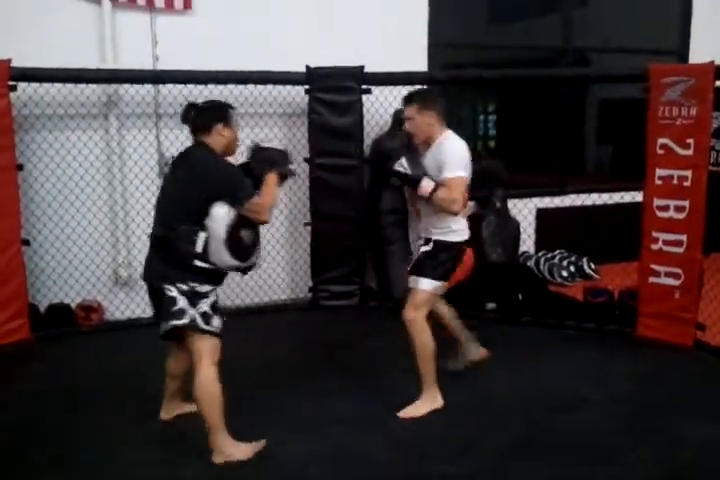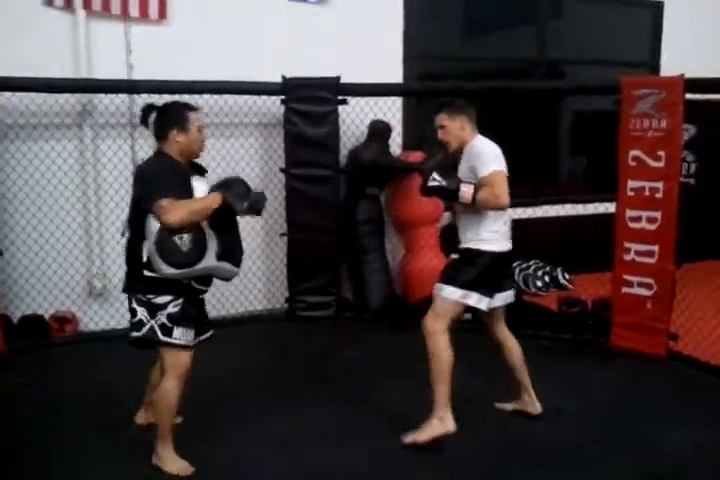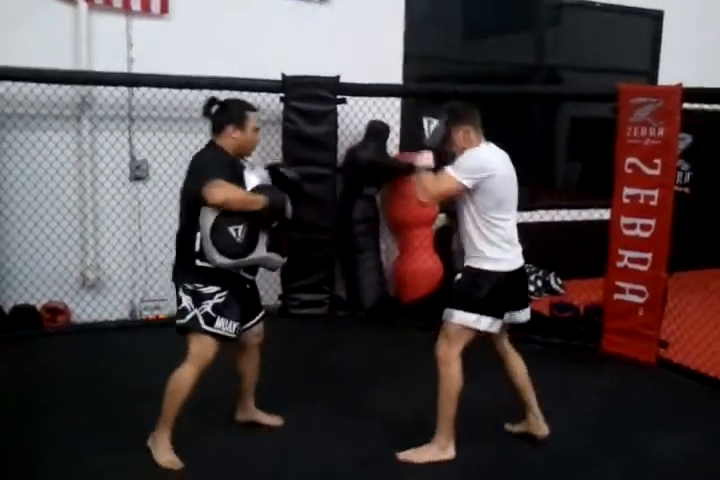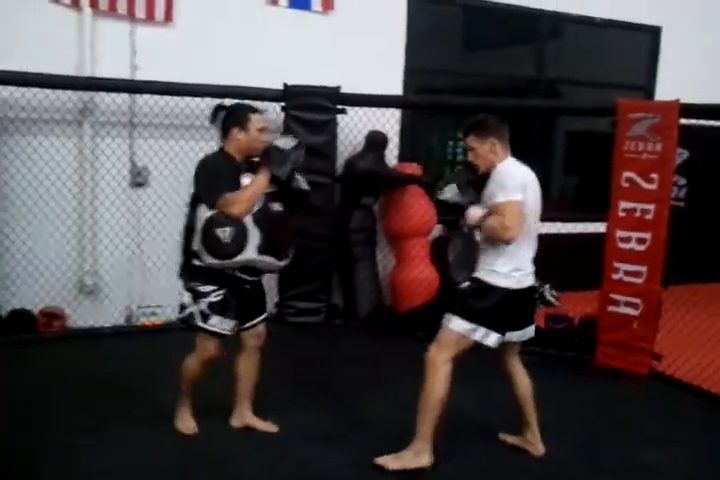
dt=0.5s
person 1, frame 1
left shoulder: (191, 161)
right shoulder: (215, 168)
right elbow: (262, 213)
left wrist: (252, 179)
right wrist: (272, 173)
left hip: (173, 268)
right hip: (186, 274)
left knee: (186, 343)
right knee: (207, 355)
left ankle: (171, 403)
right ankle: (222, 444)
person 1, frame 2
left shoulder: (190, 170)
right shoulder: (155, 172)
left elbow: (201, 213)
right elbow: (173, 215)
left wrist: (226, 199)
right wrist: (220, 196)
left hip: (181, 281)
right hip: (157, 285)
left knee: (171, 355)
right knee: (178, 365)
left ankle: (149, 409)
right ankle: (163, 449)
person 1, frame 3
left shoulder: (234, 163)
right shoulder: (208, 161)
left elbow: (243, 202)
right elbow: (218, 196)
right wrist: (264, 201)
left hip: (236, 271)
right hip: (205, 276)
left knee: (253, 338)
right knee: (200, 357)
left ankle: (247, 408)
right ankle: (161, 437)
person 1, frame 4
left shoulder: (251, 169)
right shoulder: (212, 167)
left elbow: (259, 210)
right elbow: (236, 207)
right wrist: (267, 173)
left hip: (245, 271)
right hip: (210, 274)
left knee: (254, 340)
right knee: (208, 350)
left ankle: (243, 412)
right ankle: (184, 405)
person 2, frame 1
left shoulder: (452, 149)
right shoulder: (431, 144)
left elbow: (455, 204)
left wrist: (418, 182)
right wrist: (408, 171)
left hip: (446, 241)
right hip: (436, 237)
left knee: (412, 315)
right knee: (425, 299)
left ankle: (431, 394)
right ankle: (469, 347)
person 2, frame 2
left shoulder: (481, 149)
right shoulder: (471, 153)
left elbow: (500, 198)
left wrist: (457, 190)
right wrist: (447, 186)
left hip: (482, 254)
right hip: (493, 253)
left knee: (434, 324)
right knee: (497, 327)
left ankle: (441, 416)
right ankle: (528, 398)
person 2, frame 3
left shoulder: (476, 160)
right shoulder: (495, 156)
left elbow: (423, 193)
left wrist: (424, 155)
left hip: (487, 272)
right hip: (510, 267)
left knee: (447, 351)
right knee: (501, 343)
left ankle: (443, 443)
right ankle: (535, 420)
person 2, frame 4
left shoulder: (506, 174)
right shoulder: (523, 174)
left elbow: (509, 230)
left wrist: (472, 213)
right wrist: (474, 213)
left hip: (494, 286)
right hip: (520, 286)
left knee: (438, 356)
right knee: (511, 359)
left ankle: (420, 450)
right ankle: (532, 437)
person 3, frame 1
left shoulder: (379, 142)
right shoulder: (403, 143)
left hip: (376, 198)
right hip: (392, 199)
left knee: (379, 245)
right knee: (396, 244)
left ankle: (386, 291)
right ankle: (400, 292)
person 3, frame 2
left shoulder: (355, 153)
right shoulder: (378, 154)
right elbow: (396, 167)
right wrist: (420, 167)
left hip: (352, 208)
right hip: (367, 208)
left knee: (356, 255)
right knee: (372, 254)
left ankle: (363, 302)
right ankle: (378, 302)
person 3, frame 3
left shoulder: (353, 151)
right shoulder: (374, 154)
right elbow: (393, 167)
right wrist: (415, 167)
left hip: (348, 206)
right hip: (364, 207)
left knee: (350, 253)
right knee: (368, 253)
left ankle: (356, 300)
right ankle: (372, 300)
person 3, frame 4
left shoulder: (352, 161)
right shoulder: (373, 164)
right elbow: (391, 177)
right wrist: (418, 179)
left hip: (346, 216)
right hip: (361, 217)
left knee: (348, 263)
right knee: (363, 262)
left ankle: (352, 309)
right ankle: (367, 309)
